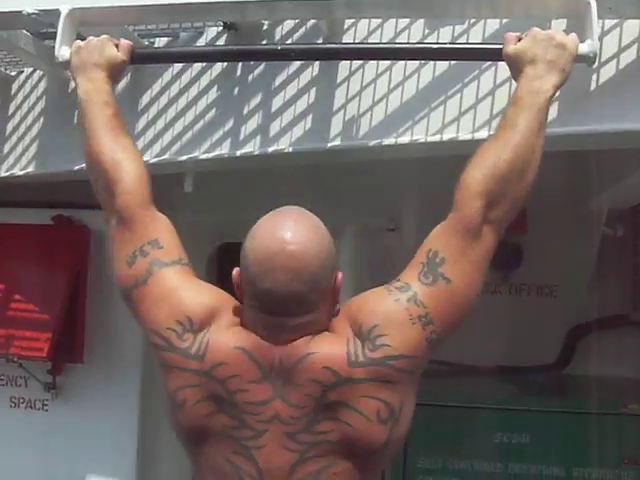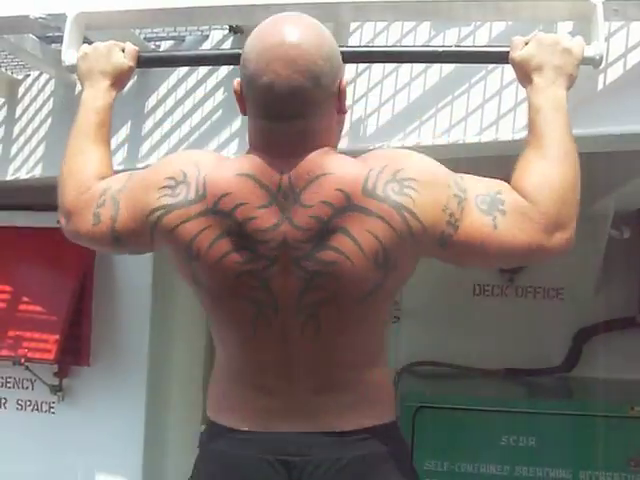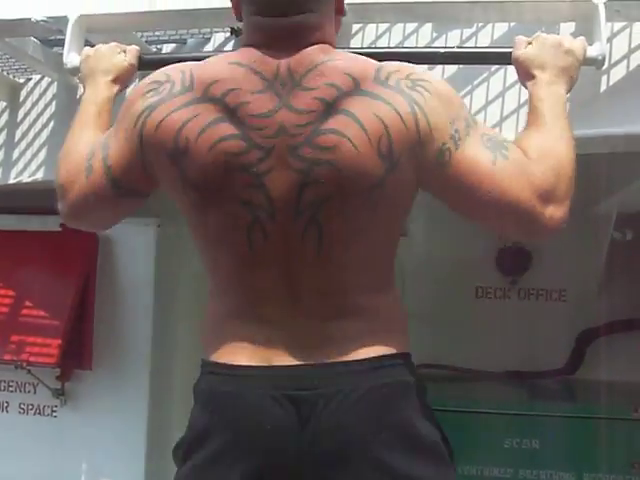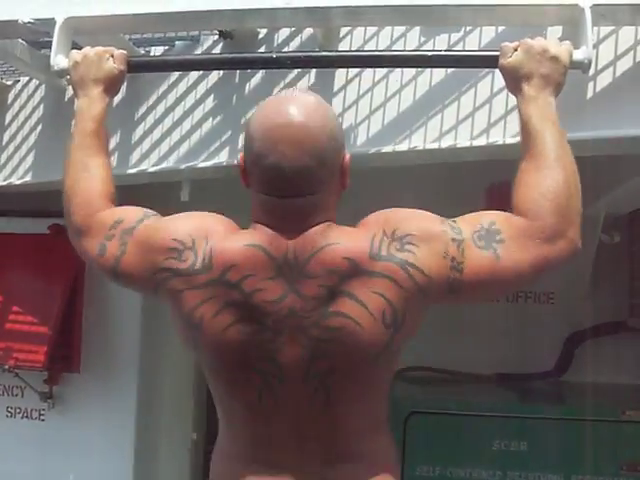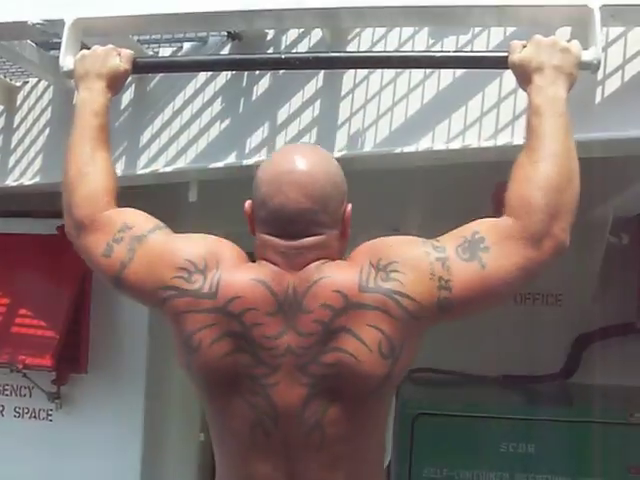
dt=1s
person 1, frame 1
left shoulder: (195, 343)
right shoulder: (380, 353)
left elbow: (126, 204)
right elbow: (481, 210)
left wrist: (94, 80)
right wrist: (537, 81)
person 1, frame 2
left shoulder: (189, 189)
right shoulder: (391, 190)
left elbow: (77, 210)
right elbow: (549, 224)
left wrist: (98, 88)
right wrist: (549, 87)
person 1, frame 3
left shoulder: (169, 99)
right shoulder: (402, 96)
left elbow: (76, 201)
right elbow: (543, 204)
left wrist: (99, 86)
right wrist: (549, 83)
left hip: (234, 406)
right hip: (371, 404)
person 1, frame 4
left shoulder: (194, 253)
right shoulder: (394, 254)
left elbow: (88, 227)
right elbow: (552, 234)
left wrist: (91, 98)
right wrist: (537, 95)
person 1, frame 5
left shoulder: (204, 286)
right shoulder: (391, 290)
left elbow: (88, 219)
right elbow: (543, 229)
left wrist: (94, 91)
right wrist: (548, 88)
